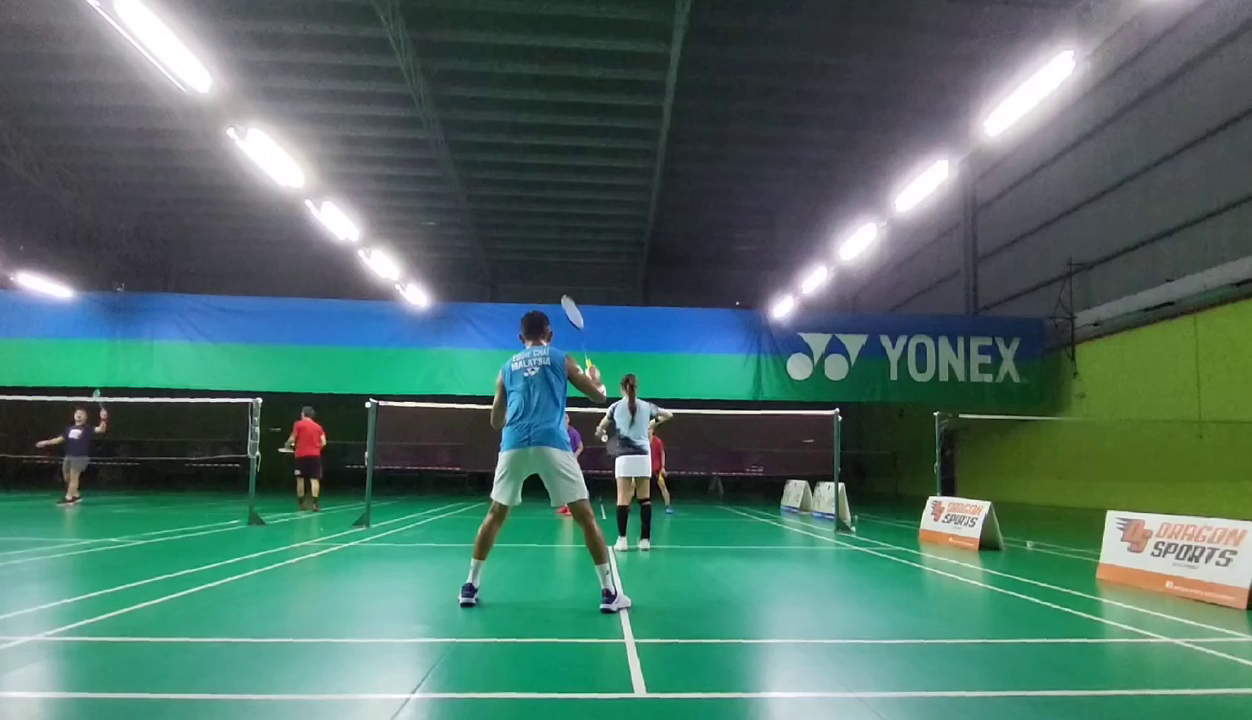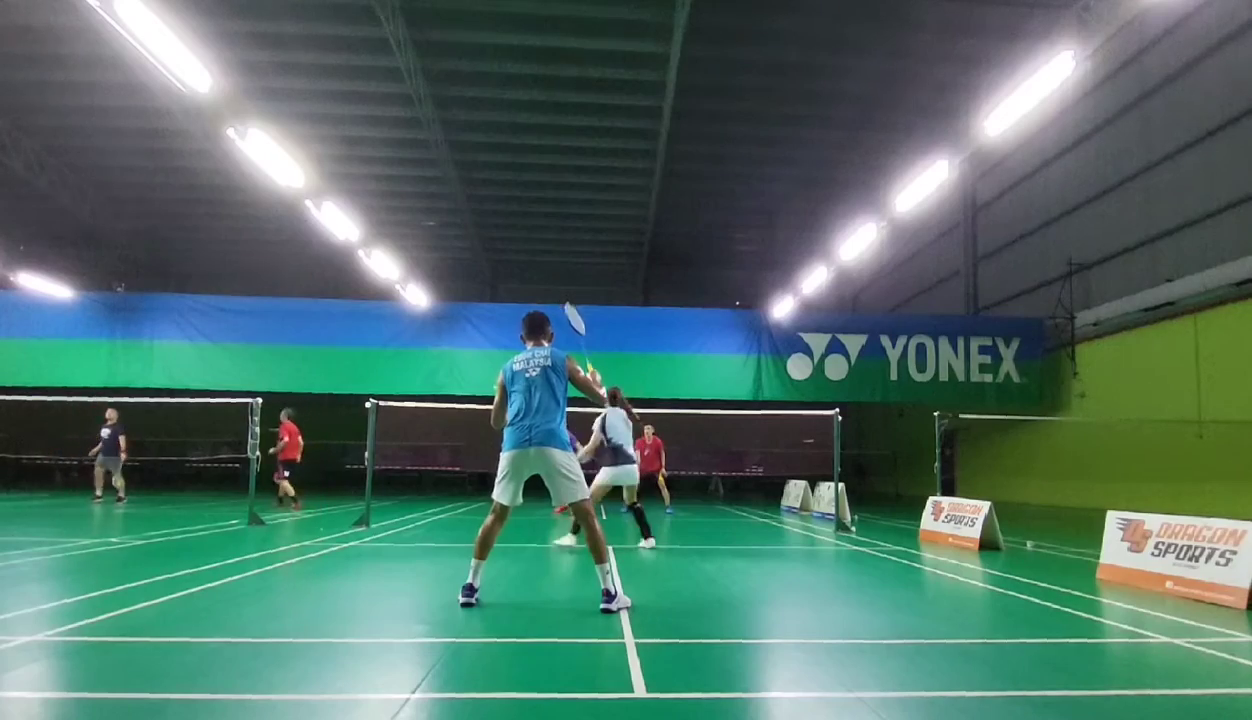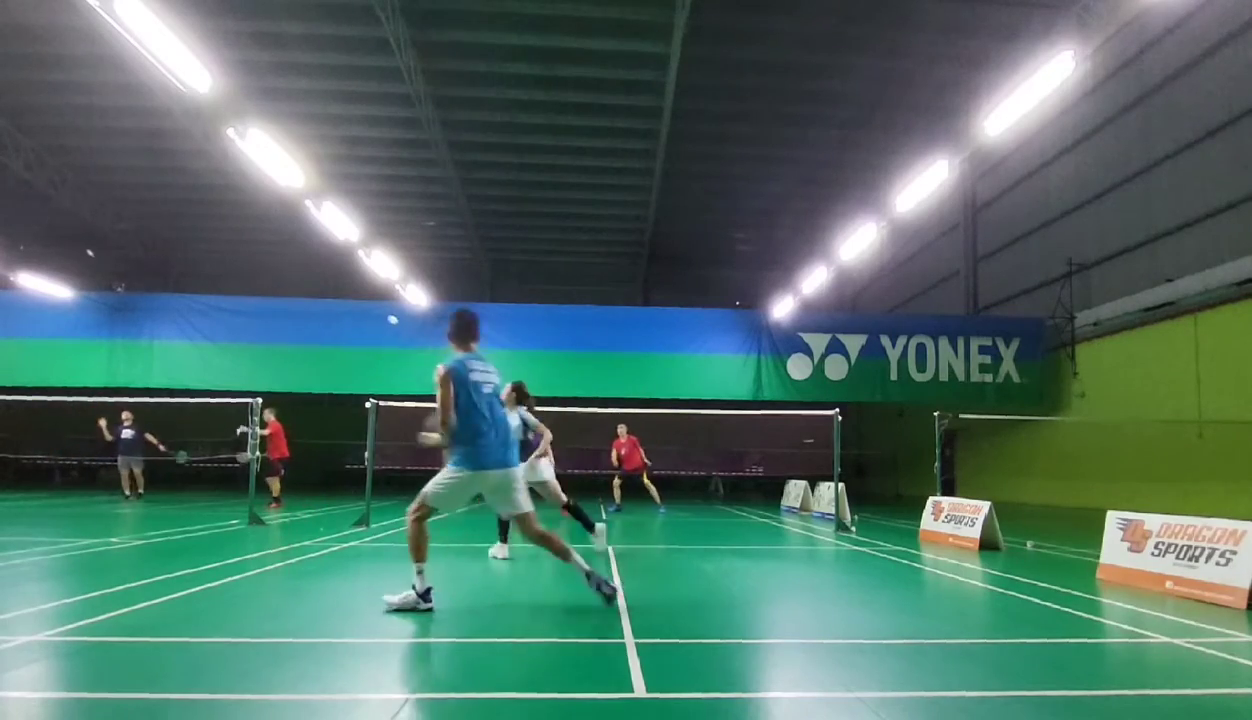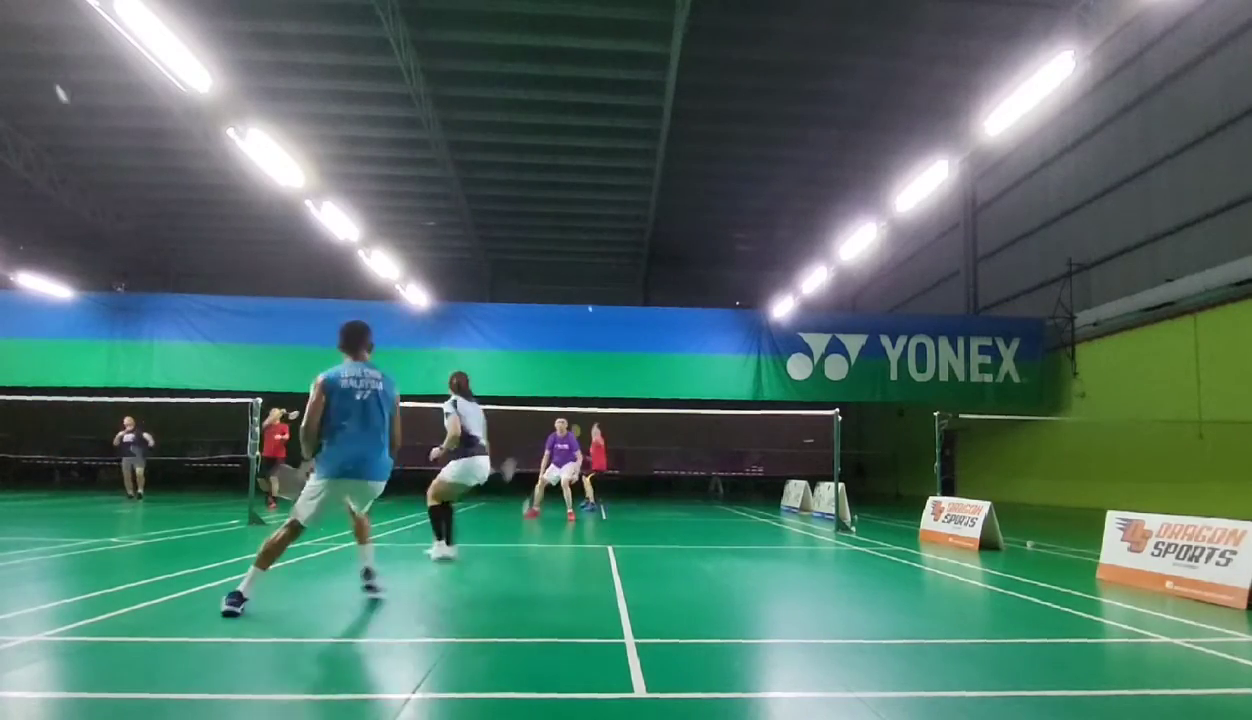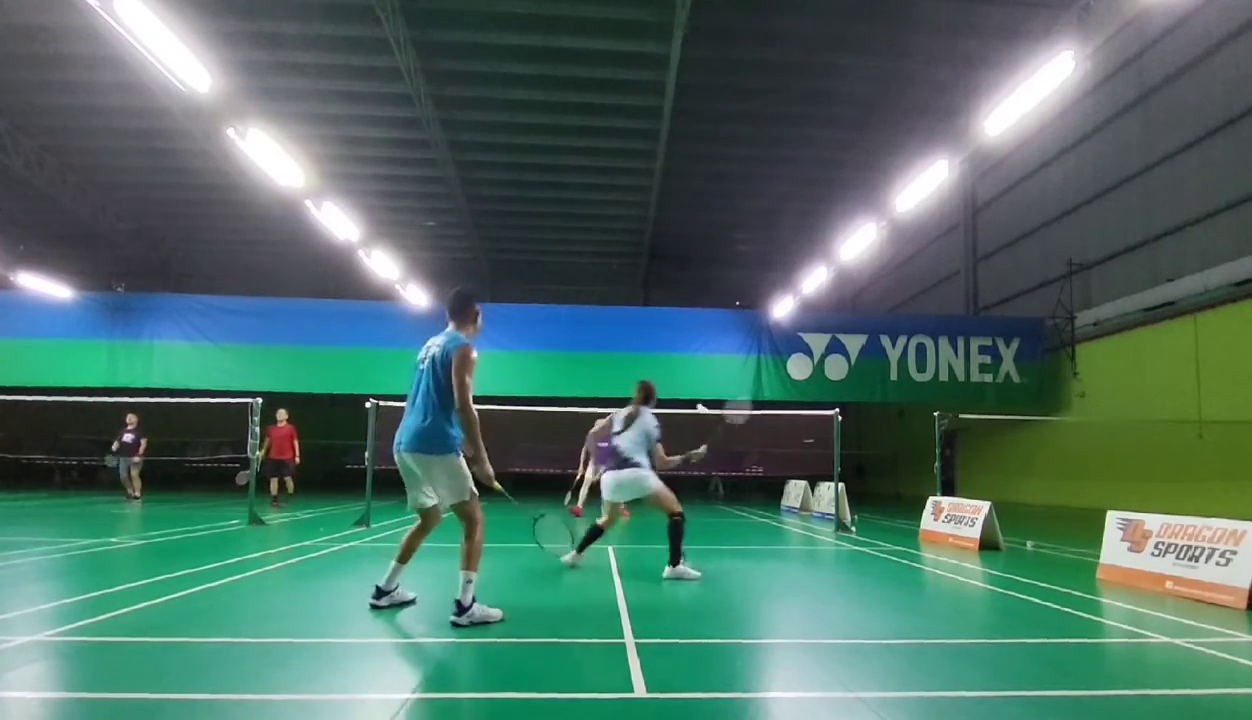
dt=0.7s
person 1, frame 1
left shoulder: (507, 368)
right shoulder: (562, 359)
left elbow: (496, 421)
right elbow: (599, 396)
right wrist: (595, 377)
left hip: (513, 446)
right hip: (552, 445)
left knee: (496, 514)
right knee: (585, 516)
left ankle: (470, 586)
right ankle: (609, 592)
person 1, frame 2
left shoulder: (508, 369)
right shoulder: (563, 361)
left elbow: (497, 421)
right elbow: (600, 399)
right wrist: (597, 385)
left hip: (515, 447)
right hip: (553, 445)
left knee: (497, 515)
right knee: (587, 516)
left ankle: (471, 586)
right ankle: (609, 593)
person 1, frame 3
left shoulder: (448, 370)
right shoulder: (490, 369)
left elbow: (446, 422)
left wrist: (447, 443)
right wrist: (438, 439)
left hip: (469, 464)
right hip: (506, 463)
left knee: (416, 516)
right knee: (532, 530)
left ankle: (421, 592)
right ankle: (592, 577)
person 1, frame 4
left shoulder: (326, 379)
right shoulder: (387, 383)
left elbow: (307, 429)
right elbow: (394, 440)
left wrist: (312, 457)
left hip: (331, 470)
right hip: (373, 472)
left knee: (288, 532)
right knee: (357, 513)
left ankle: (240, 594)
right ankle: (368, 573)
person 1, frame 5
left shoulder: (429, 345)
right shoulder: (463, 348)
right elbow: (464, 406)
left wrist: (457, 438)
right wrist: (482, 459)
left hip: (406, 444)
right hip: (435, 448)
left knee: (429, 520)
right knee: (474, 520)
left ankle: (385, 589)
right ankle: (465, 605)
person 2, frame 1
left shoulder: (616, 407)
right shoulder: (647, 406)
left elbow: (600, 429)
right elbow: (668, 415)
left wrist: (602, 434)
right wrist: (653, 422)
left hip: (625, 457)
right hip: (643, 457)
left knee: (623, 498)
right knee: (644, 498)
left ankle: (622, 539)
right ankle: (645, 539)
person 2, frame 2
left shoulder: (603, 418)
right shoulder: (627, 417)
left elbow: (593, 446)
left wrist: (578, 457)
left hip: (612, 467)
right hip: (631, 466)
left knee: (590, 500)
right knee: (633, 503)
left ankle: (572, 537)
right ankle: (648, 539)
person 2, frame 3
left shoulder: (521, 414)
right shoulder: (505, 415)
left elbow: (547, 434)
left wrist: (541, 451)
left hip: (531, 463)
right hip: (526, 464)
right knee: (561, 500)
left ankle: (502, 546)
right ankle: (594, 529)
person 2, frame 4
left shoulder: (451, 403)
right shoulder: (476, 406)
left elbow: (455, 432)
left wrist: (441, 450)
left hip: (465, 460)
right hip: (481, 461)
left knee: (433, 496)
right knee: (445, 498)
left ankle: (443, 544)
right ankle: (446, 544)
person 2, frame 5
left shoulder: (619, 415)
right shoulder: (651, 423)
left elbow: (595, 435)
right elbow: (660, 463)
right wrist: (689, 456)
left hip: (611, 476)
right hip: (636, 475)
left knee: (608, 519)
right knee: (676, 513)
left ankle: (575, 555)
right ankle: (674, 566)
